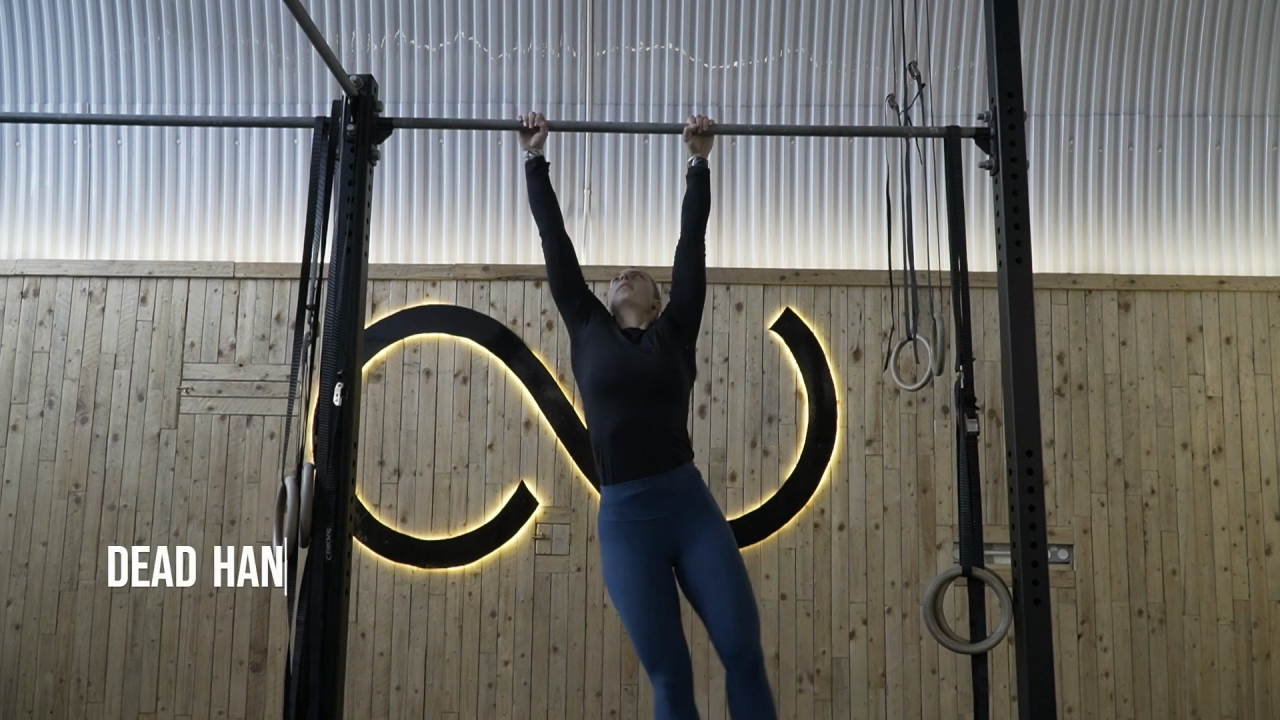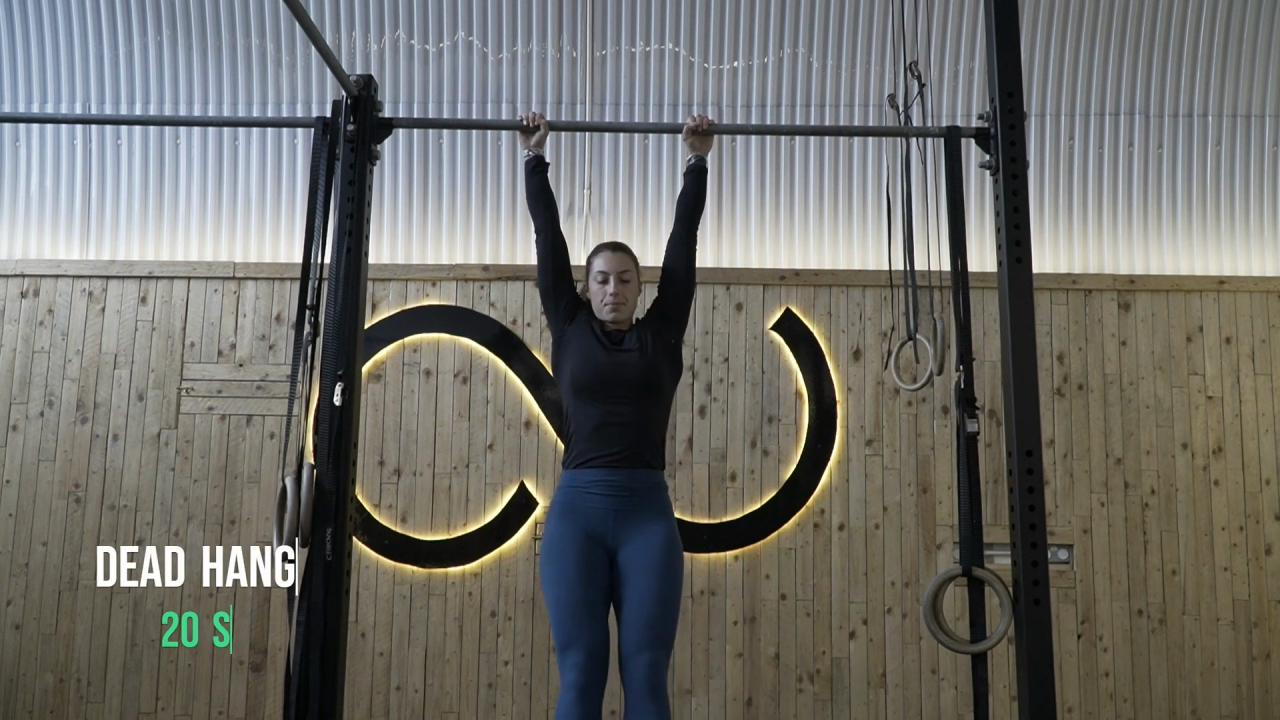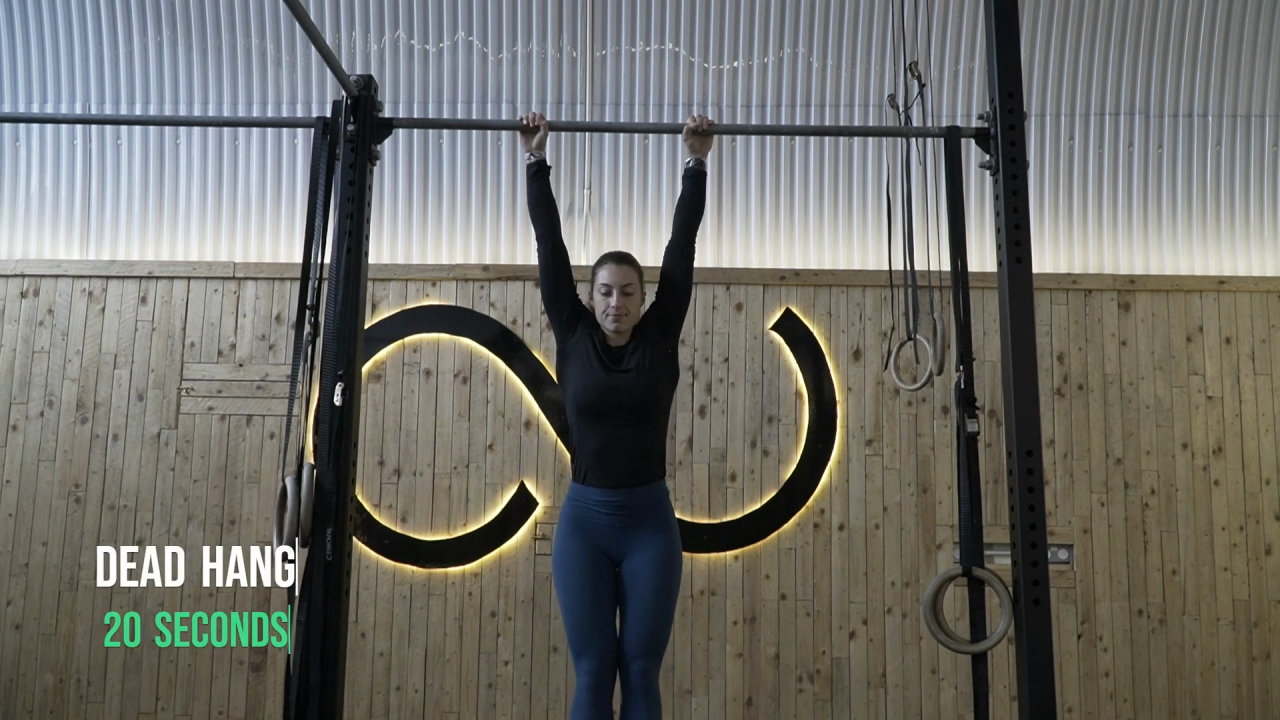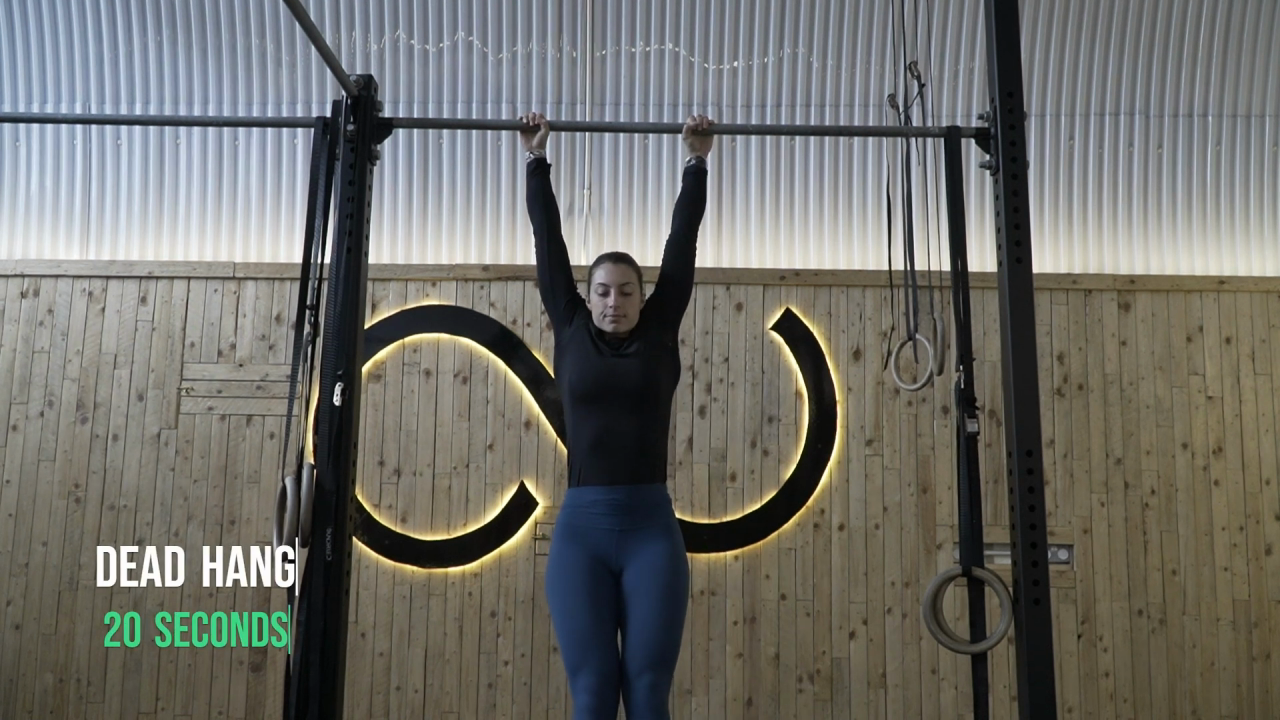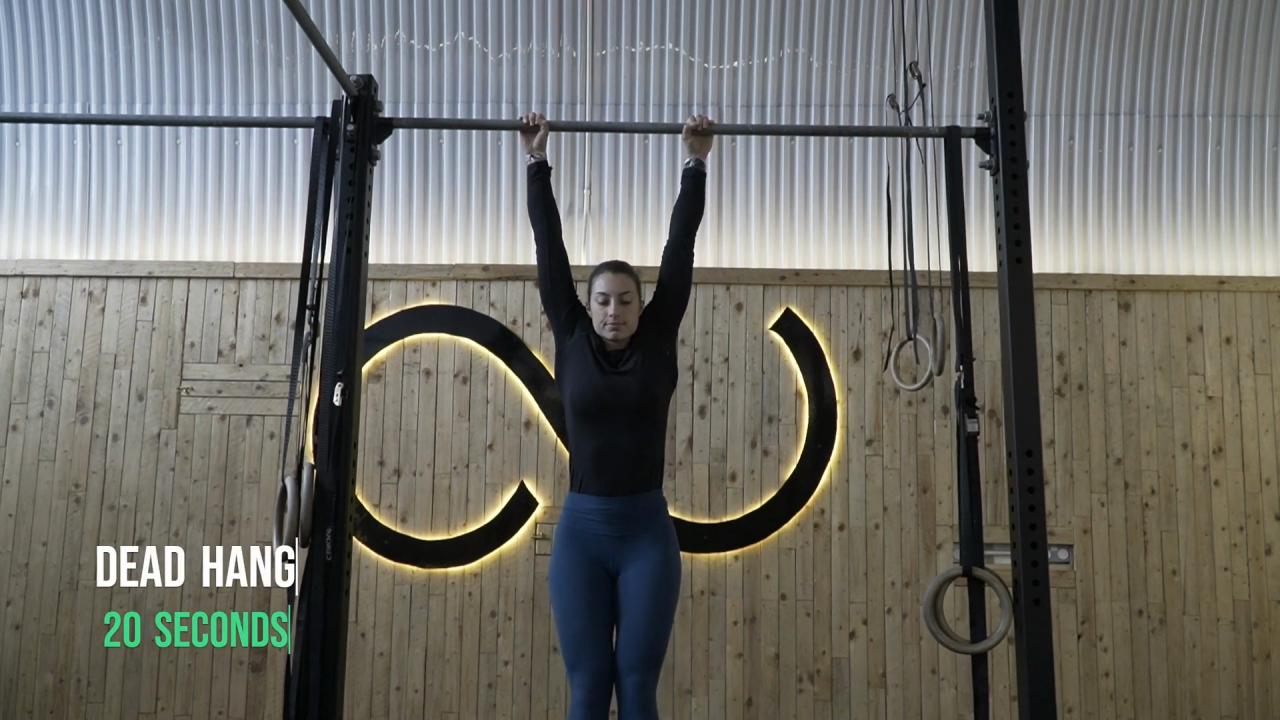
dt=1s
person 1, frame 1
left shoulder: (676, 332)
right shoulder: (588, 332)
left elbow: (692, 242)
right elbow: (555, 241)
left wrist: (697, 163)
right wrist: (535, 161)
left hip: (692, 508)
right hip: (624, 520)
left knee: (743, 655)
person 1, frame 2
left shoulder: (662, 333)
right shoulder: (569, 329)
left elbow: (684, 237)
right elbow: (546, 235)
left wrist: (697, 161)
right wrist: (534, 159)
left hip: (647, 511)
right hip: (576, 509)
person 1, frame 3
left shoulder: (660, 338)
right shoulder: (573, 337)
left elbow: (683, 244)
right elbow: (549, 243)
left wrist: (696, 164)
right wrist: (536, 162)
left hip: (649, 520)
right hip: (585, 519)
person 1, frame 4
left shoulder: (659, 334)
right shoulder: (570, 332)
left elbow: (683, 239)
right elbow: (547, 237)
left wrist: (697, 161)
right wrist: (536, 160)
left hip: (651, 526)
right hip: (580, 527)
person 1, frame 5
left shoulder: (658, 341)
right shoulder: (571, 340)
left elbow: (680, 246)
right elbow: (548, 245)
left wrist: (695, 165)
right wrist: (537, 163)
left hip: (647, 530)
right hip: (581, 530)
